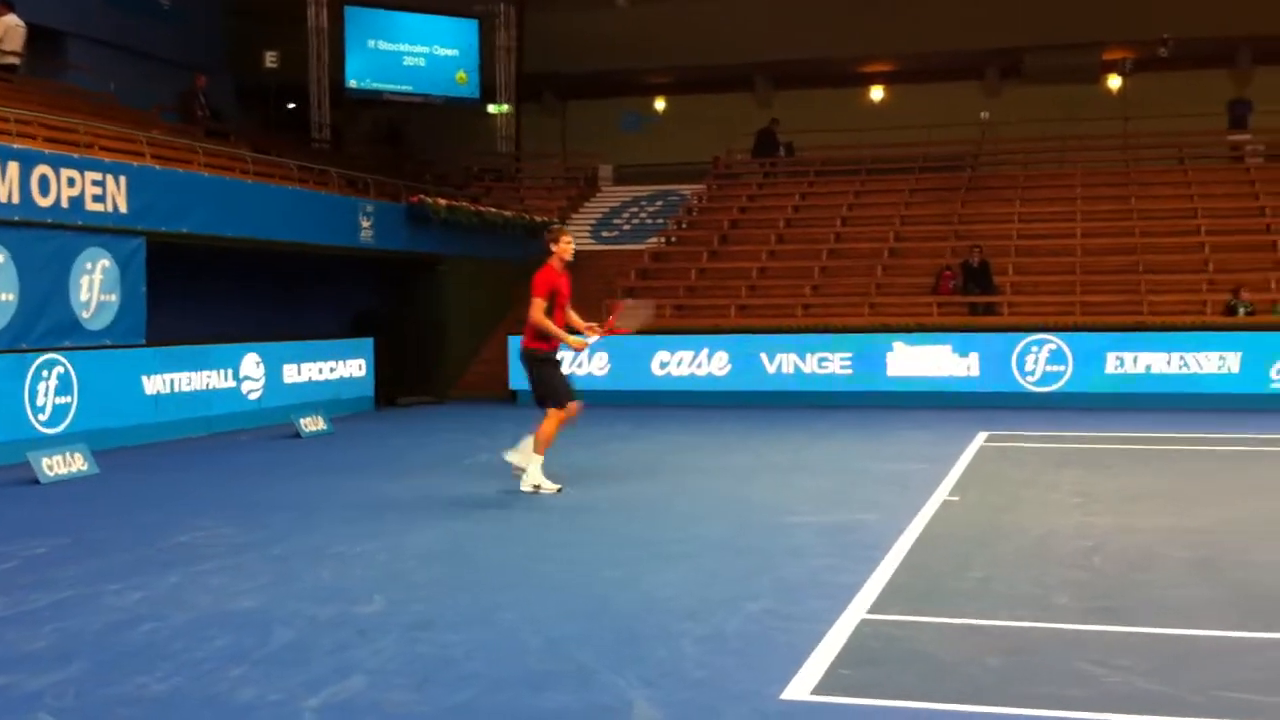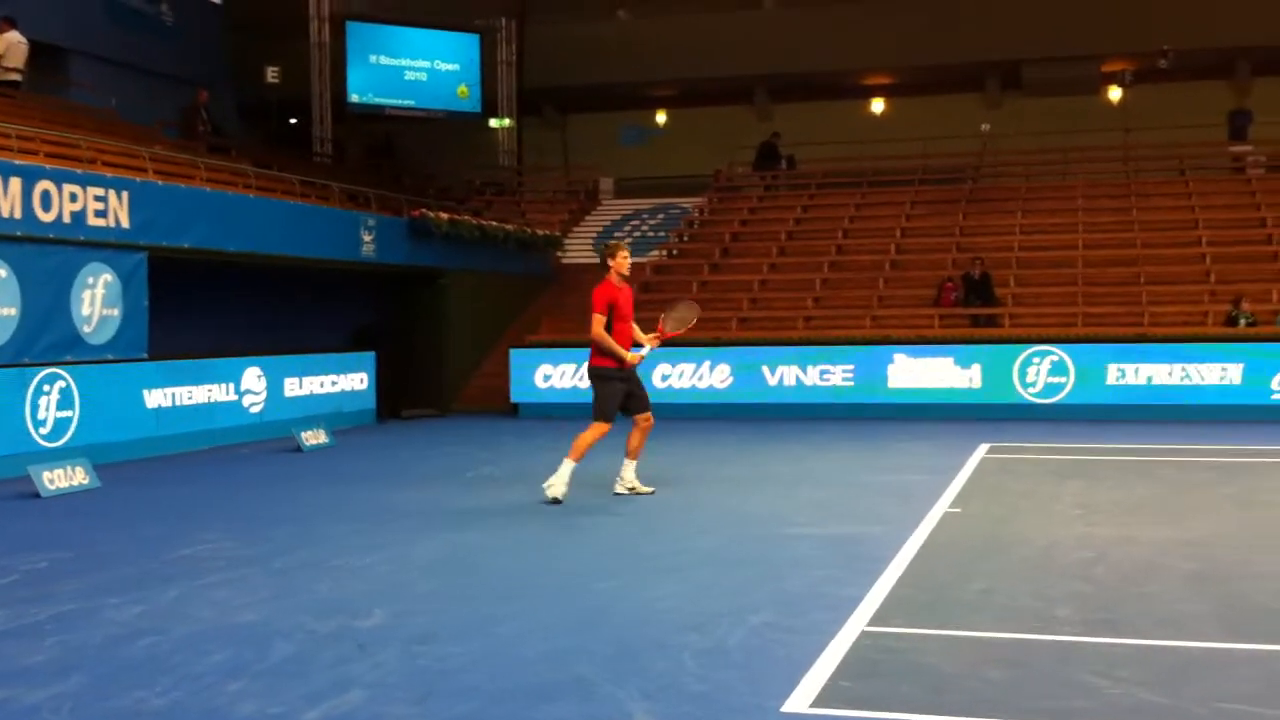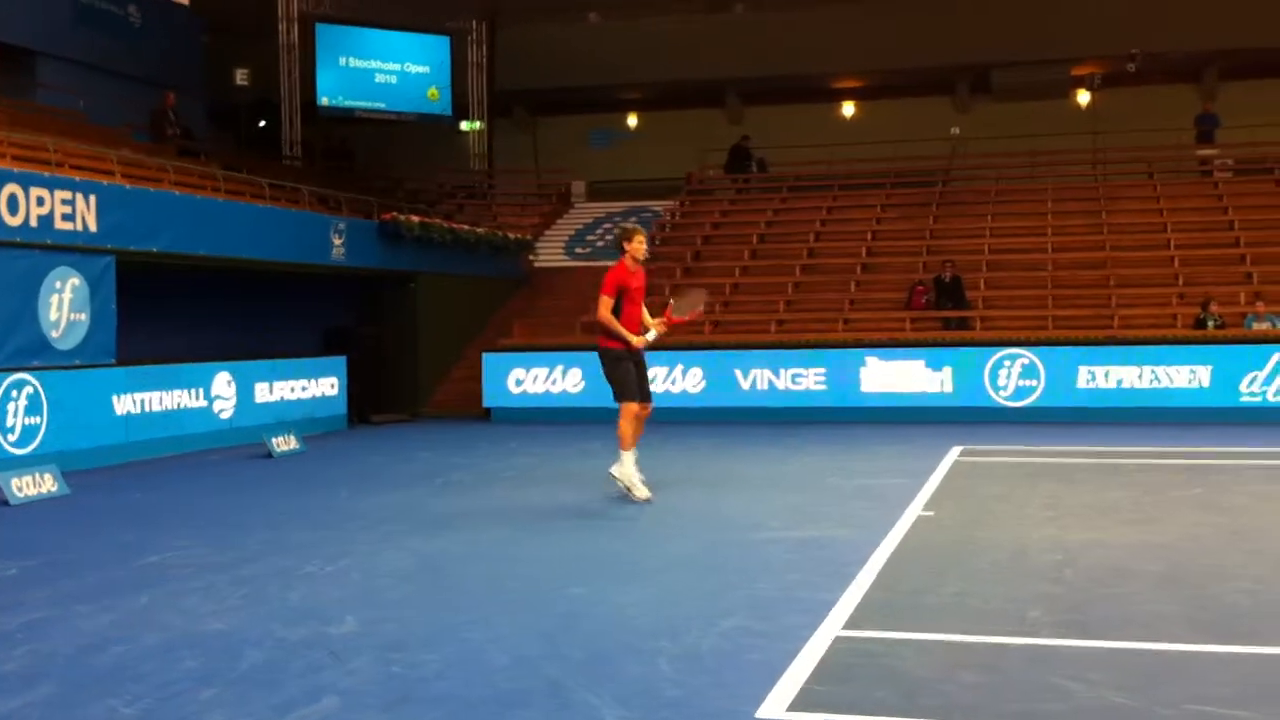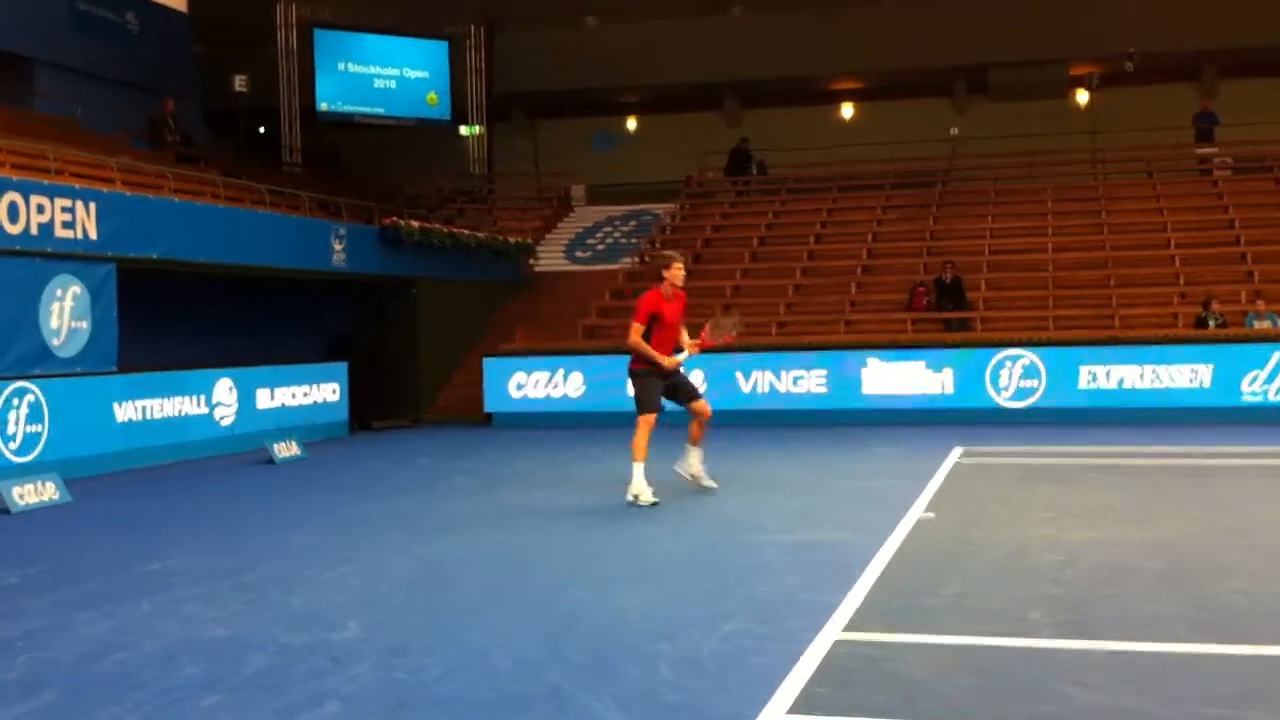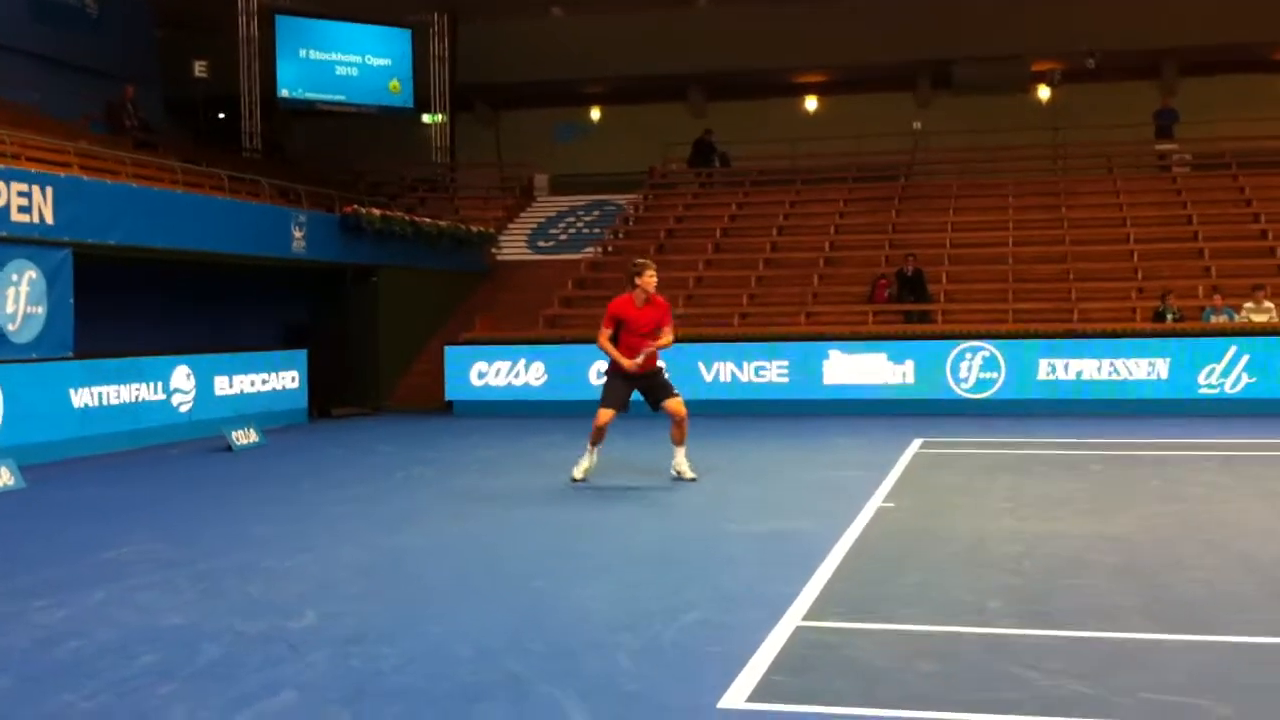
dt=0.3s
person 1, frame 1
left shoulder: (562, 275)
right shoulder: (545, 276)
right elbow: (536, 316)
left wrist: (583, 326)
right wrist: (567, 338)
left hip: (544, 353)
right hip: (537, 352)
left knee: (571, 408)
right knee: (556, 412)
left ankle: (523, 454)
right ankle: (533, 476)
person 1, frame 2
left shoulder: (626, 289)
right shoulder: (603, 292)
right elbow: (596, 331)
left wrist: (643, 339)
right wrist: (624, 353)
left hip: (625, 368)
right hip: (604, 368)
left knee: (645, 420)
right knee: (600, 427)
left ankle: (626, 479)
right ankle: (559, 479)
person 1, frame 3
left shoulder: (640, 273)
right shoulder: (615, 274)
right elbow: (602, 314)
left wrist: (650, 323)
right wrist: (630, 337)
left hip: (633, 350)
right hip: (614, 350)
left knee: (644, 409)
right knee: (630, 408)
left ankle: (623, 467)
right ankle: (628, 474)
person 1, frame 4
left shoulder: (681, 297)
right shoulder: (649, 300)
right elbow: (633, 339)
left wrist: (687, 342)
right wrist: (662, 360)
left hip: (670, 368)
right hip: (645, 369)
left knee: (703, 411)
right knee: (647, 421)
left ankle: (691, 464)
right ankle: (637, 487)
person 1, frame 5
left shoulder: (661, 304)
right shoulder: (617, 305)
left elbow: (668, 336)
right elbow: (602, 340)
left wrist: (657, 345)
right wrist: (623, 361)
left hip: (650, 370)
right hip: (620, 371)
left knee: (679, 412)
right knee: (602, 421)
left ankle: (680, 463)
right ankle: (589, 458)
